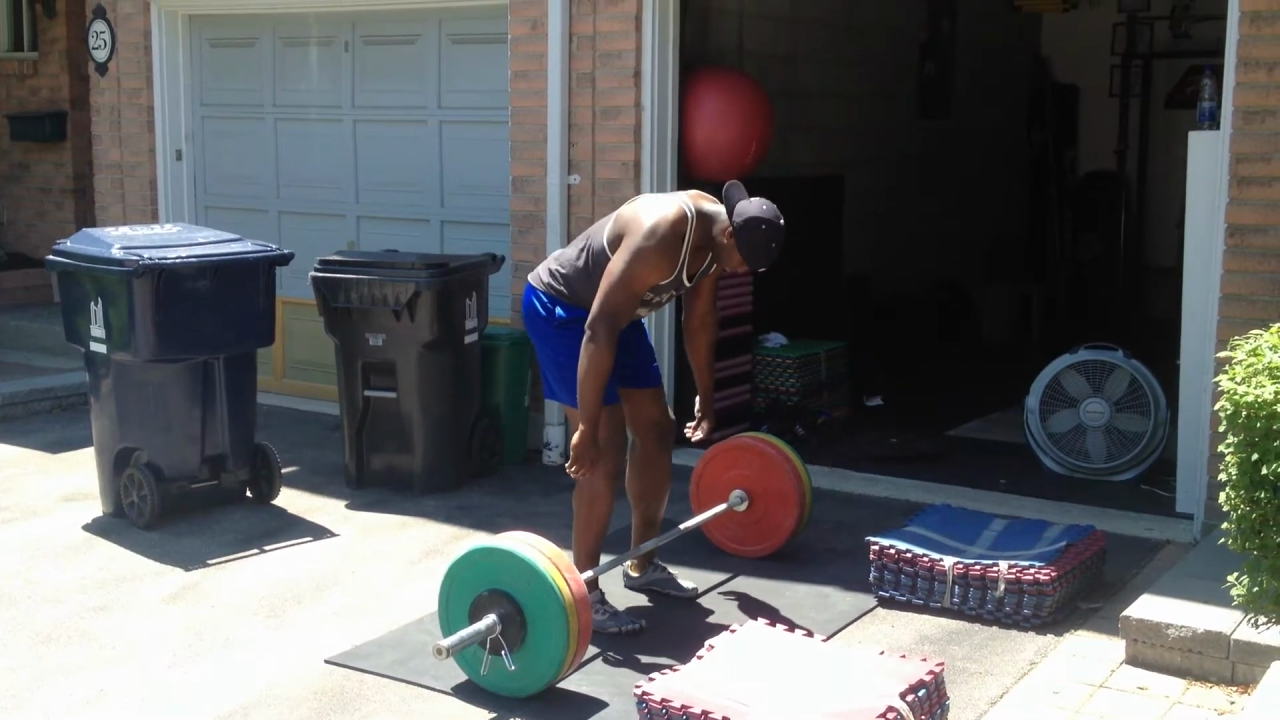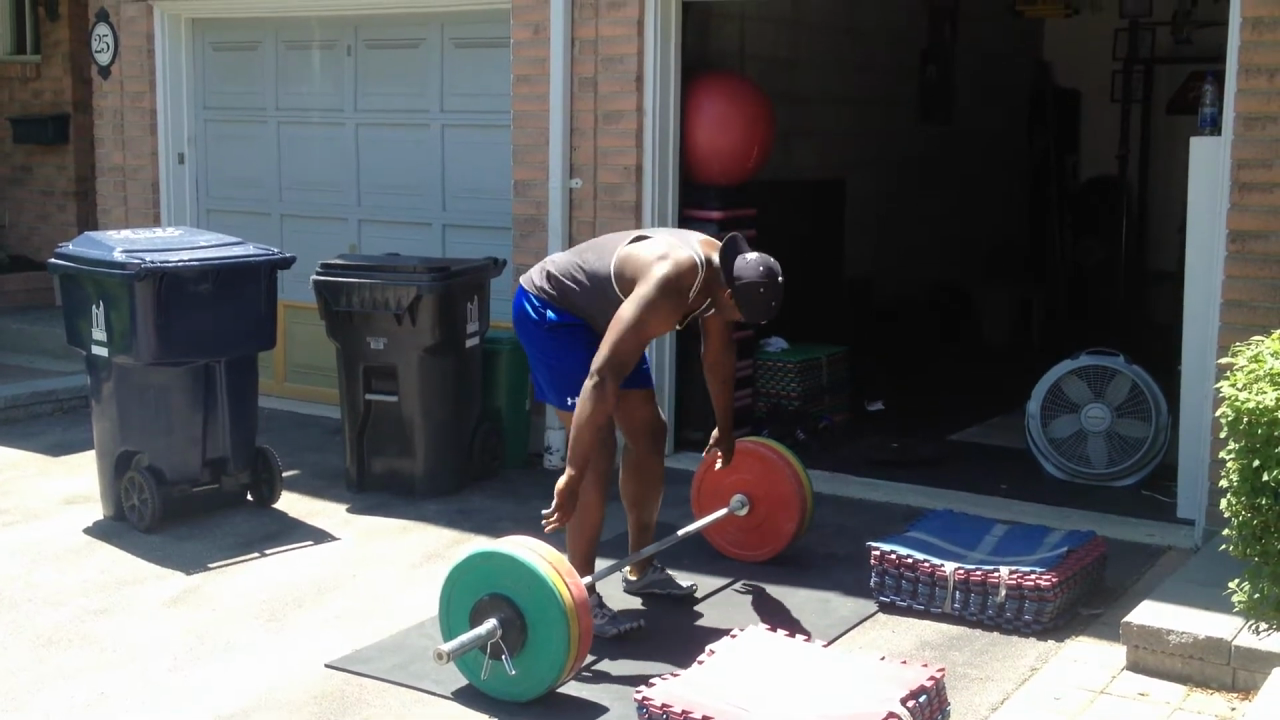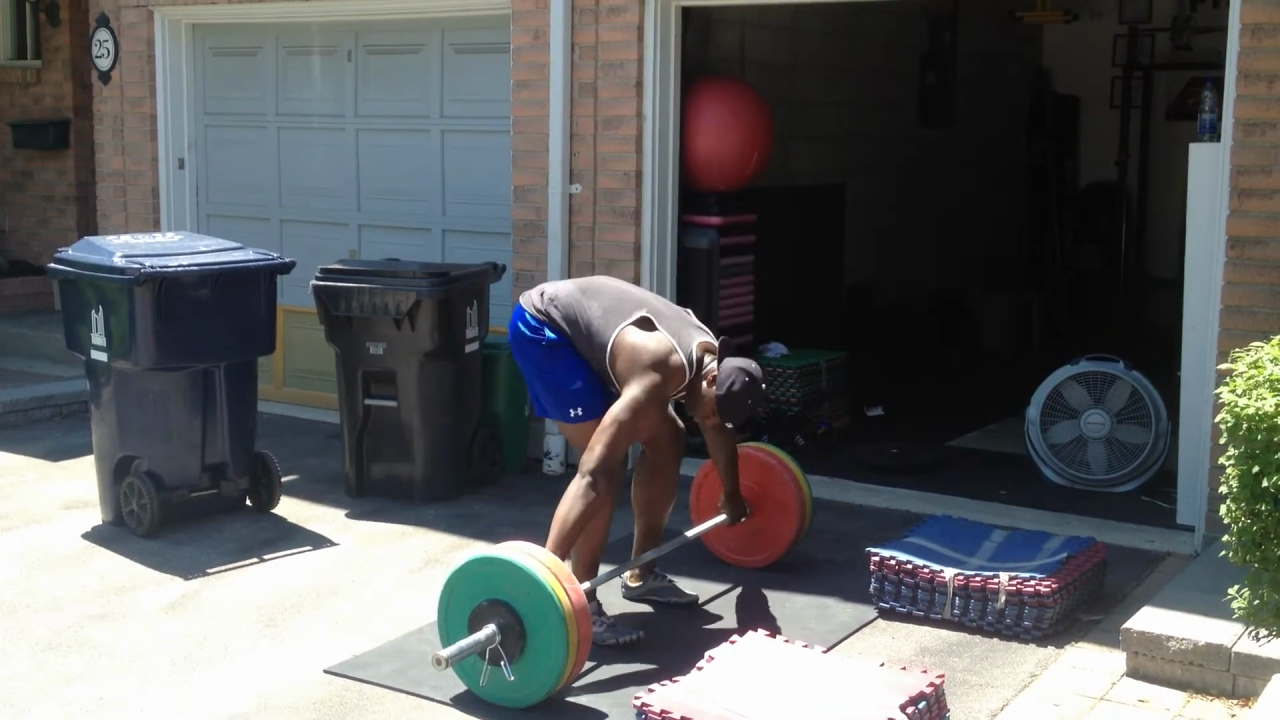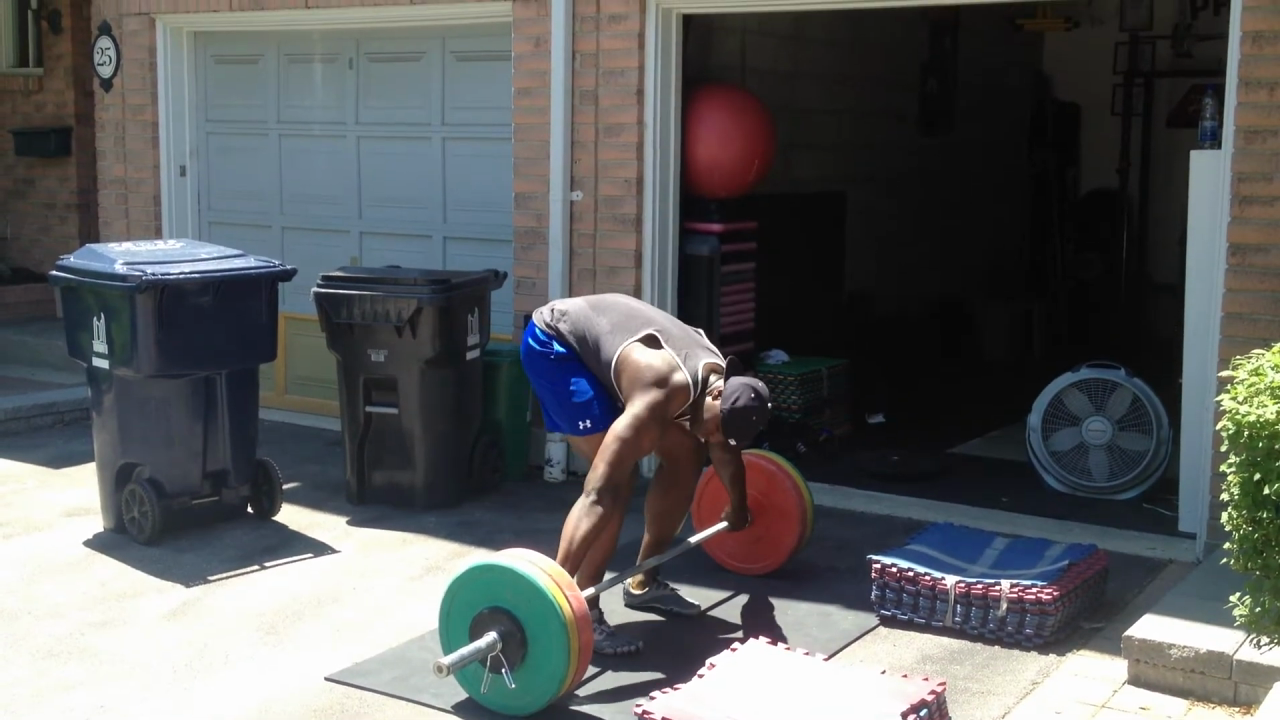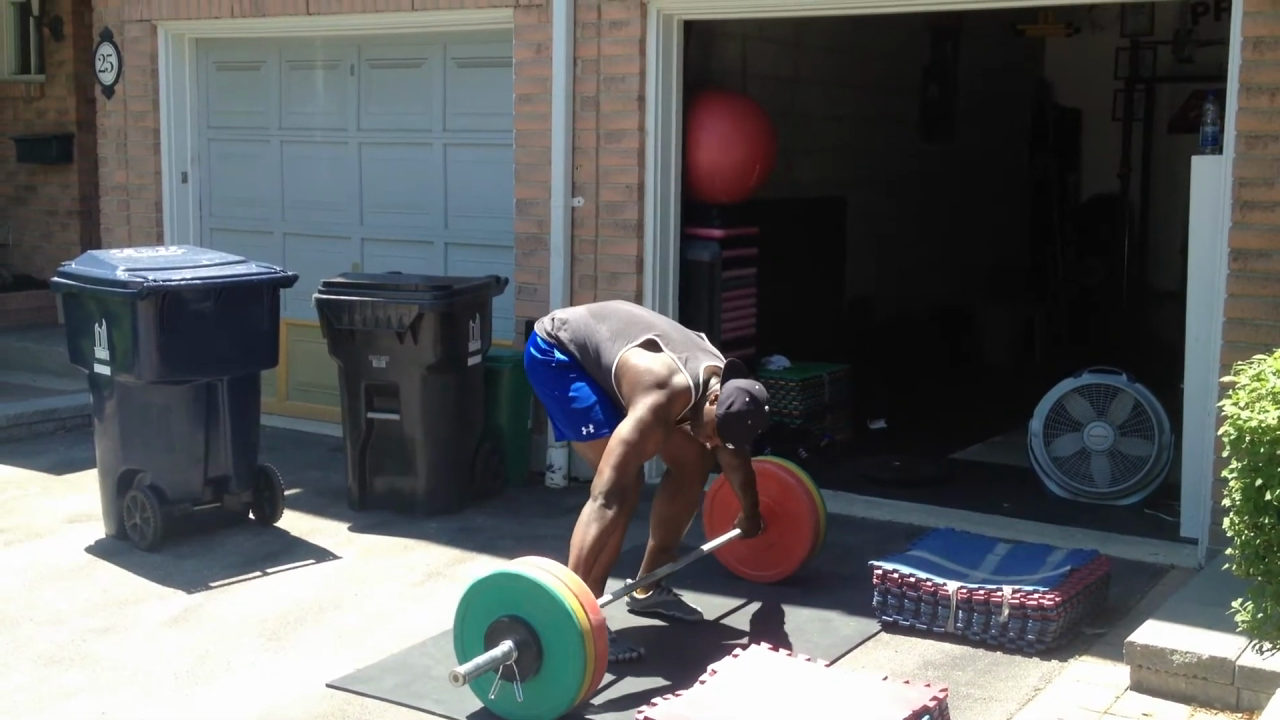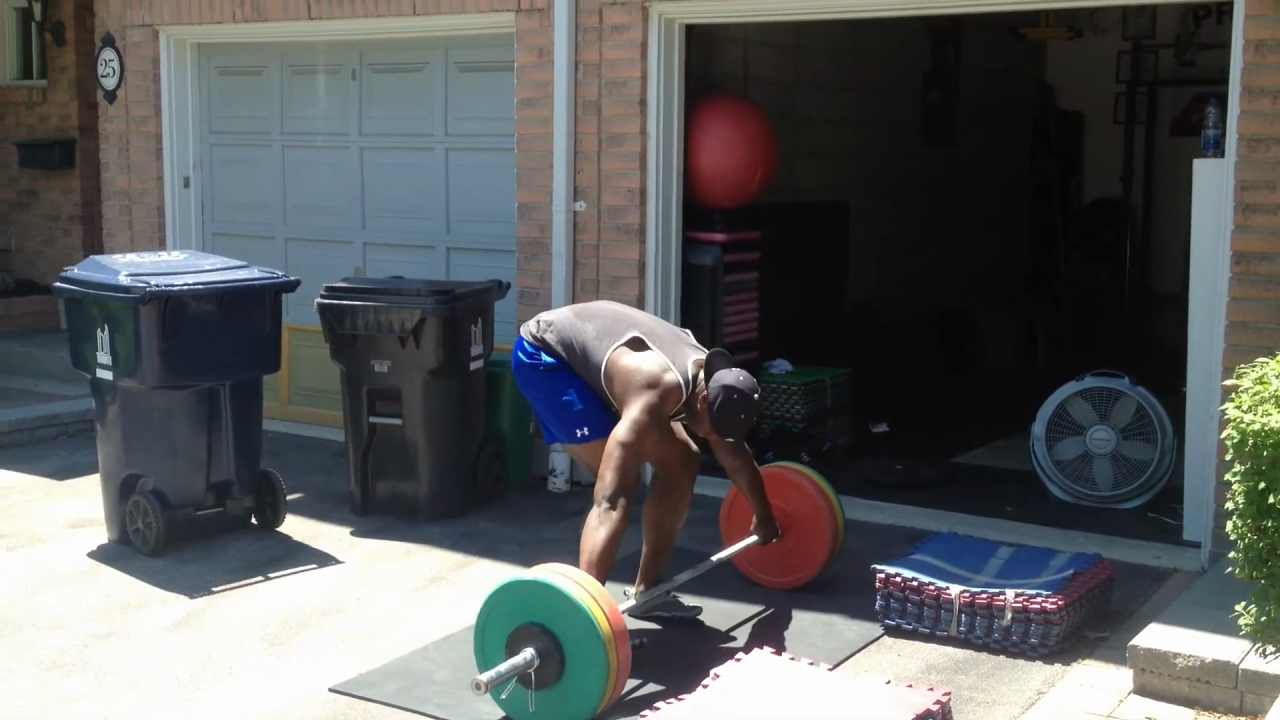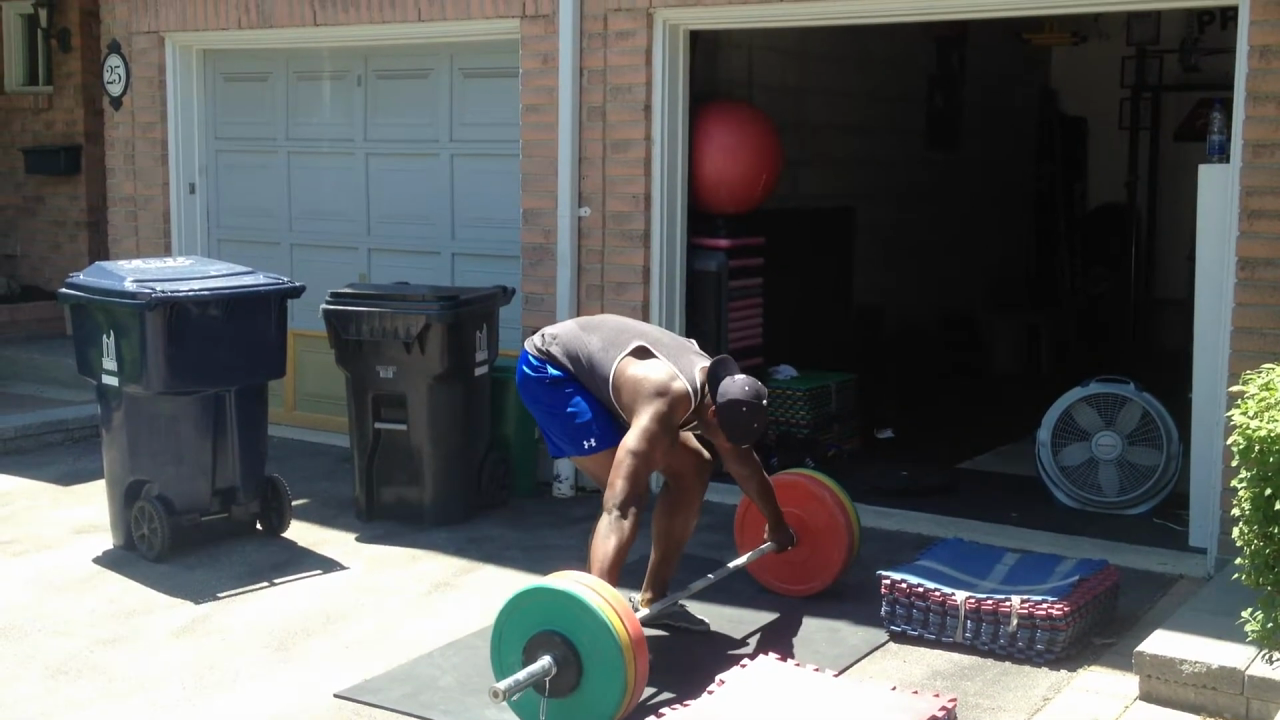
dt=0.3s
person 1, frame 1
left shoulder: (714, 234)
right shoulder: (659, 235)
left elbow: (700, 319)
right elbow: (599, 330)
left wrist: (705, 396)
right wrist: (586, 427)
left hip: (617, 311)
right hip: (561, 307)
left knee: (657, 431)
right knee: (606, 451)
left ankle: (642, 565)
right ankle: (584, 594)
person 1, frame 2
left shoulder: (722, 271)
right shoulder: (669, 284)
left elbow: (717, 350)
right elbow: (601, 378)
left wrist: (724, 426)
right wrist: (572, 472)
left hip: (595, 312)
right hip: (549, 309)
left knee: (650, 432)
right knee: (596, 451)
left ankle: (642, 569)
right ankle: (582, 596)
person 1, frame 3
left shoulder: (714, 358)
right shoulder: (656, 381)
left elbow: (719, 433)
right elbow: (593, 475)
left wrist: (732, 497)
left hip: (585, 326)
right hip: (543, 326)
left knee: (668, 439)
right knee: (606, 467)
left ankle: (641, 575)
person 1, frame 4
left shoulder: (723, 376)
right shoulder: (662, 393)
left elbow: (726, 453)
right elbow: (599, 492)
left wrist: (737, 509)
left hip: (598, 336)
right hip: (554, 342)
left knee: (687, 453)
right knee: (618, 475)
left ankle: (643, 582)
person 1, frame 5
left shoulder: (727, 385)
right shoulder: (663, 399)
left elbow: (735, 458)
right elbow: (606, 496)
left wrist: (750, 514)
left hip: (601, 346)
right hip: (556, 350)
left knee: (695, 459)
right knee: (624, 482)
left ankle: (647, 587)
person 1, frame 6
left shoulder: (715, 381)
right shoulder: (655, 395)
left elbow: (737, 457)
right elbow: (611, 498)
left wrist: (763, 517)
left hip: (589, 350)
right hip: (545, 354)
left knee: (682, 460)
right knee: (623, 482)
left ankle: (646, 590)
person 1, frame 7
left shoulder: (722, 389)
right shoulder: (664, 405)
left elbow: (746, 467)
right elbow: (620, 506)
left wrist: (776, 525)
left hip: (596, 362)
right hip: (549, 368)
left knee: (693, 468)
right knee: (629, 490)
left ankle: (652, 598)
